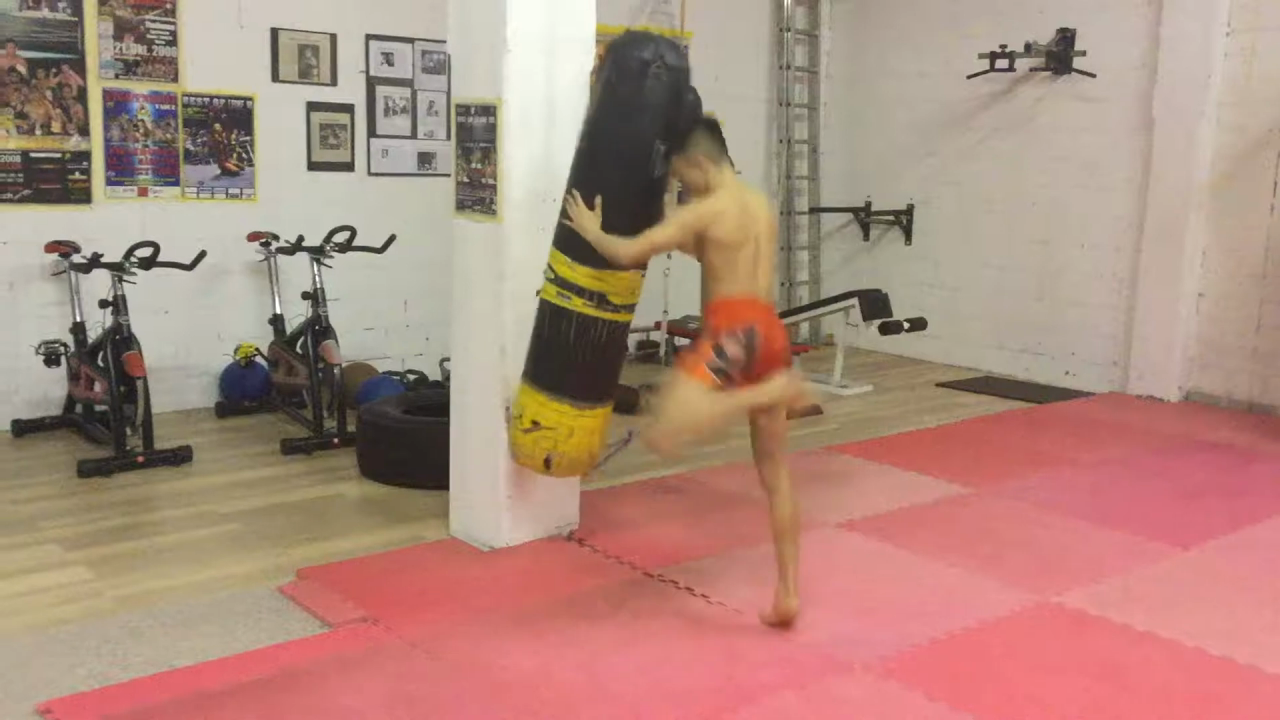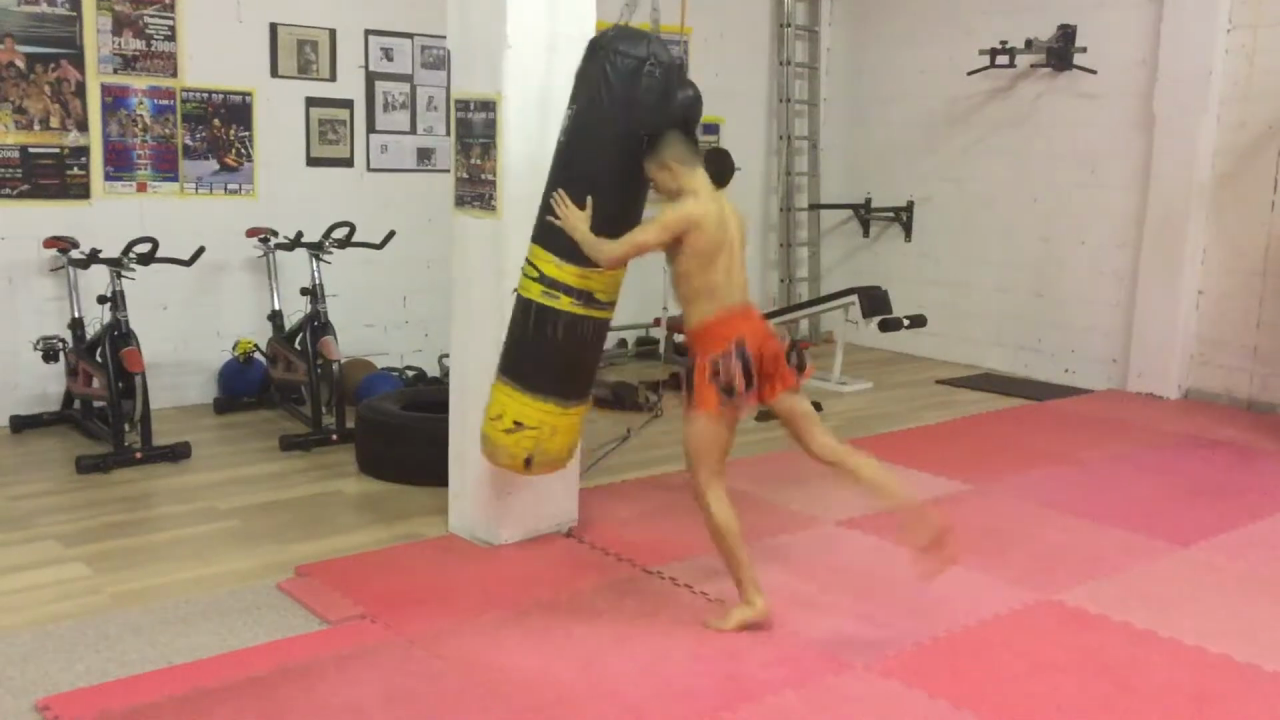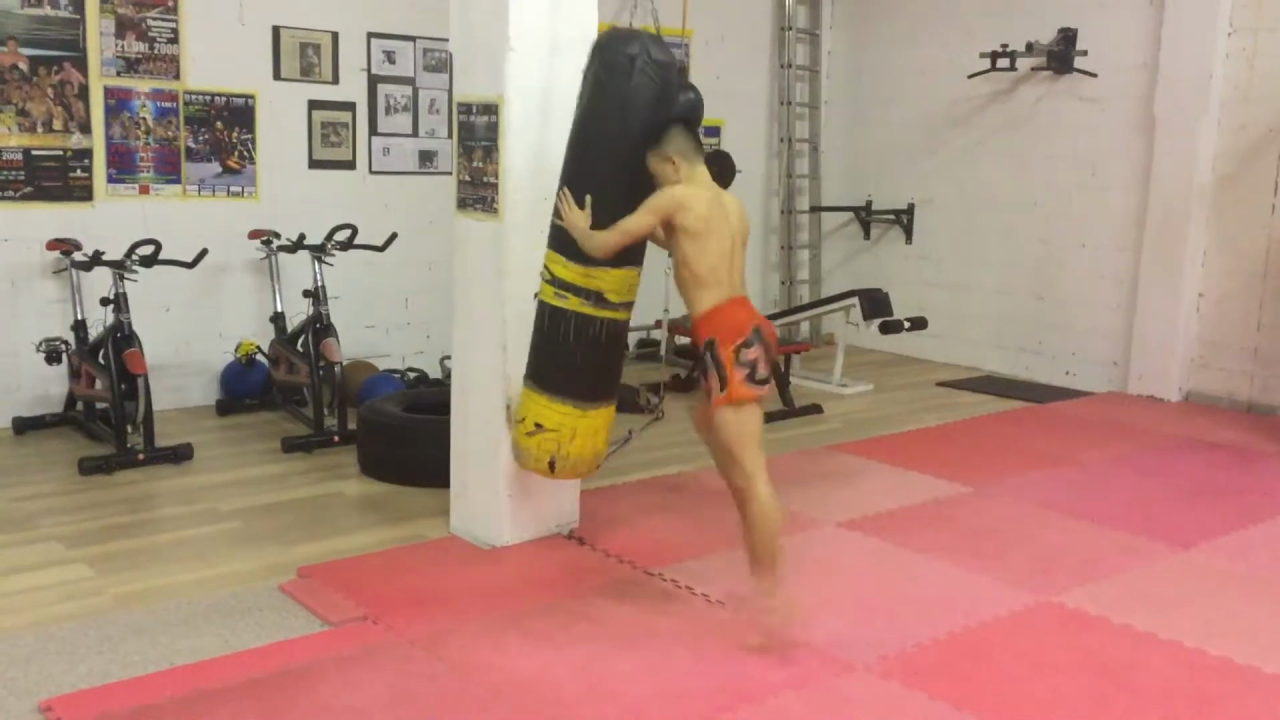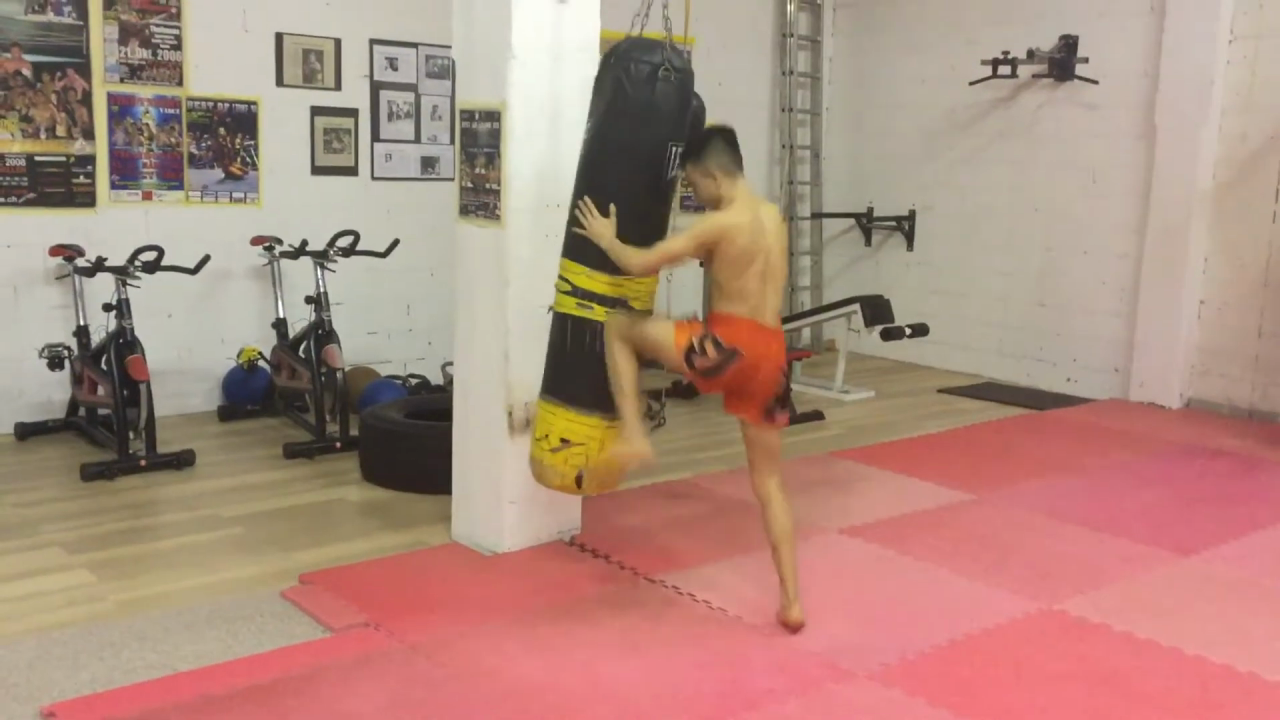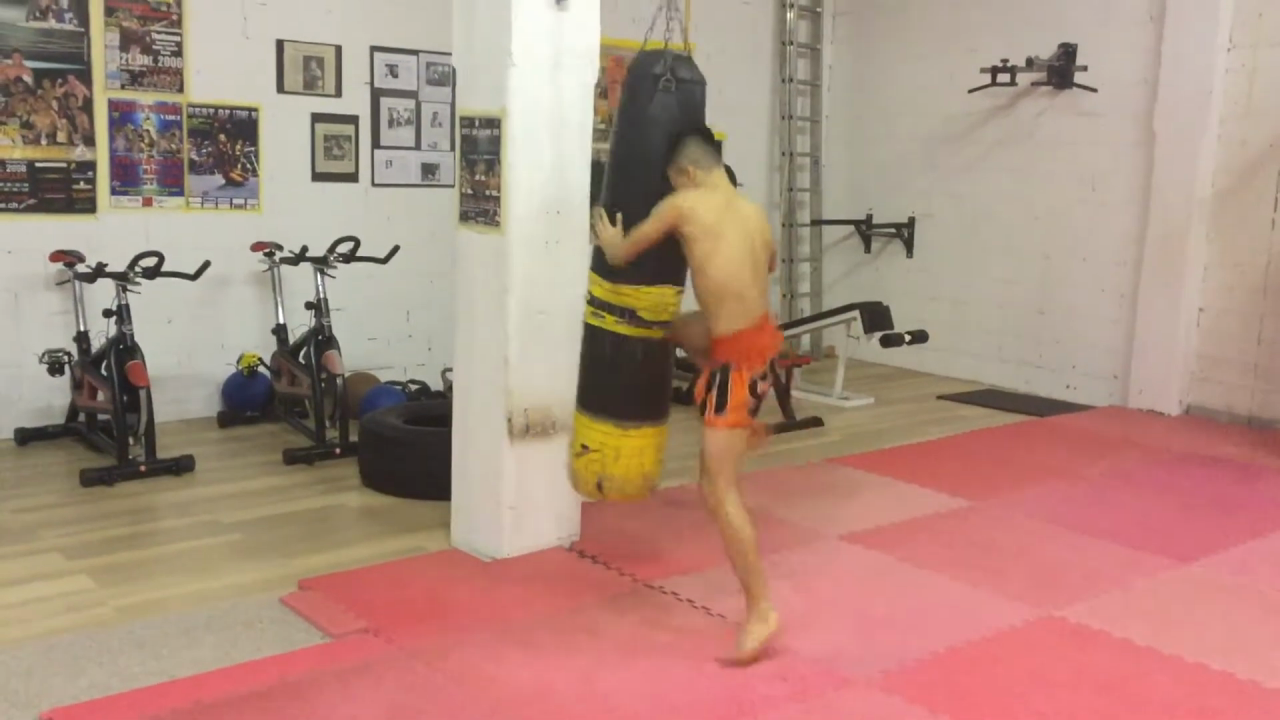
dt=0.5s
person 1, frame 1
left shoulder: (707, 209)
right shoulder: (761, 205)
left elbow: (629, 255)
left wrist: (591, 230)
right wrist: (677, 237)
left hip: (733, 332)
right hip: (772, 334)
left knee: (664, 433)
right knee: (774, 474)
left ankle: (776, 391)
right ankle: (787, 593)
person 1, frame 2
left shoulder: (686, 213)
right shoulder: (728, 210)
left elbow: (611, 255)
left wrist: (578, 230)
left hip: (718, 350)
right hip: (754, 334)
left knee: (705, 484)
right knee: (819, 442)
left ankle: (750, 598)
right ankle: (919, 518)
person 1, frame 3
left shoulder: (674, 198)
right shoulder: (733, 206)
left elbow: (601, 248)
left wrist: (578, 227)
right wrist: (659, 232)
left hip: (727, 338)
right hip: (746, 326)
left knee: (750, 474)
right knee: (709, 425)
left ankle: (772, 591)
right ankle: (762, 569)
person 1, frame 4
left shoulder: (721, 223)
right shoulder: (773, 216)
left elbow: (642, 265)
left wrist: (606, 238)
right wrist: (687, 249)
left hip: (727, 344)
right hip: (770, 352)
left knee: (617, 326)
right knee: (768, 481)
left ankle: (632, 439)
right ankle: (791, 602)
person 1, frame 5
left shoulder: (683, 204)
right shoulder: (756, 214)
left elbow: (623, 254)
left wrist: (607, 238)
left hip: (739, 355)
right hip: (763, 335)
left knee: (719, 491)
right knee: (682, 328)
left ankle: (760, 613)
right ankle: (749, 422)
